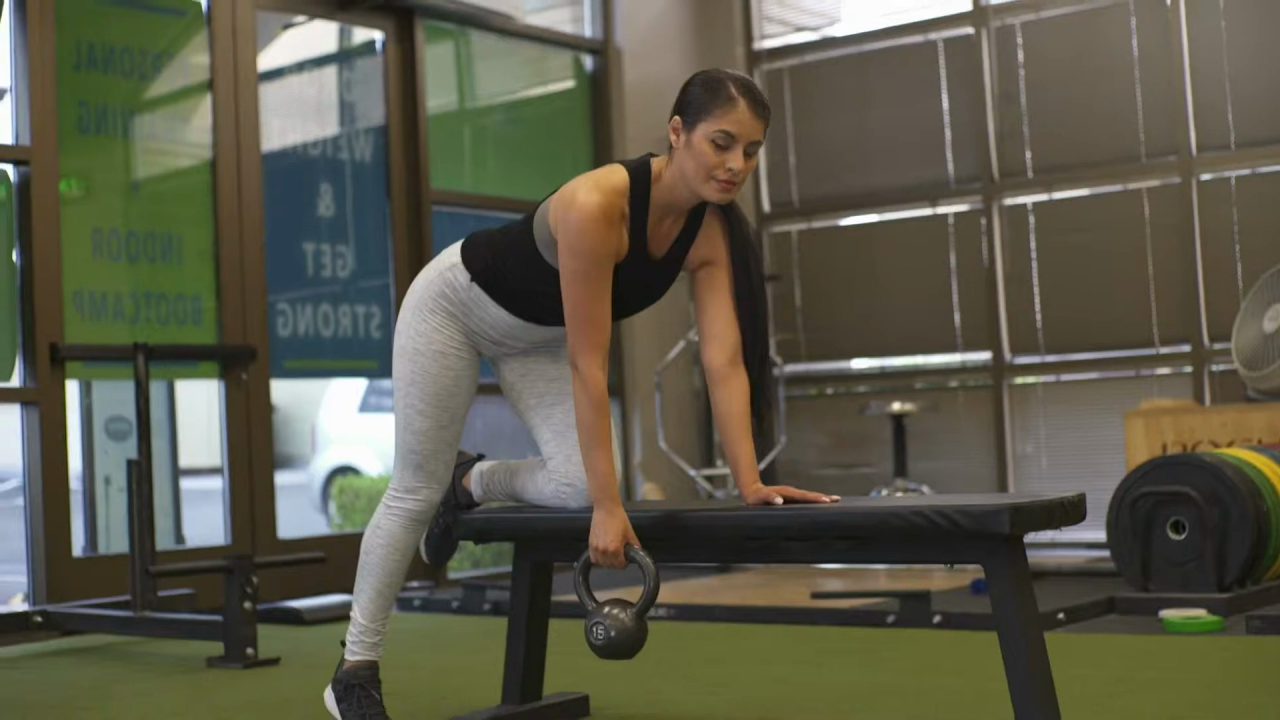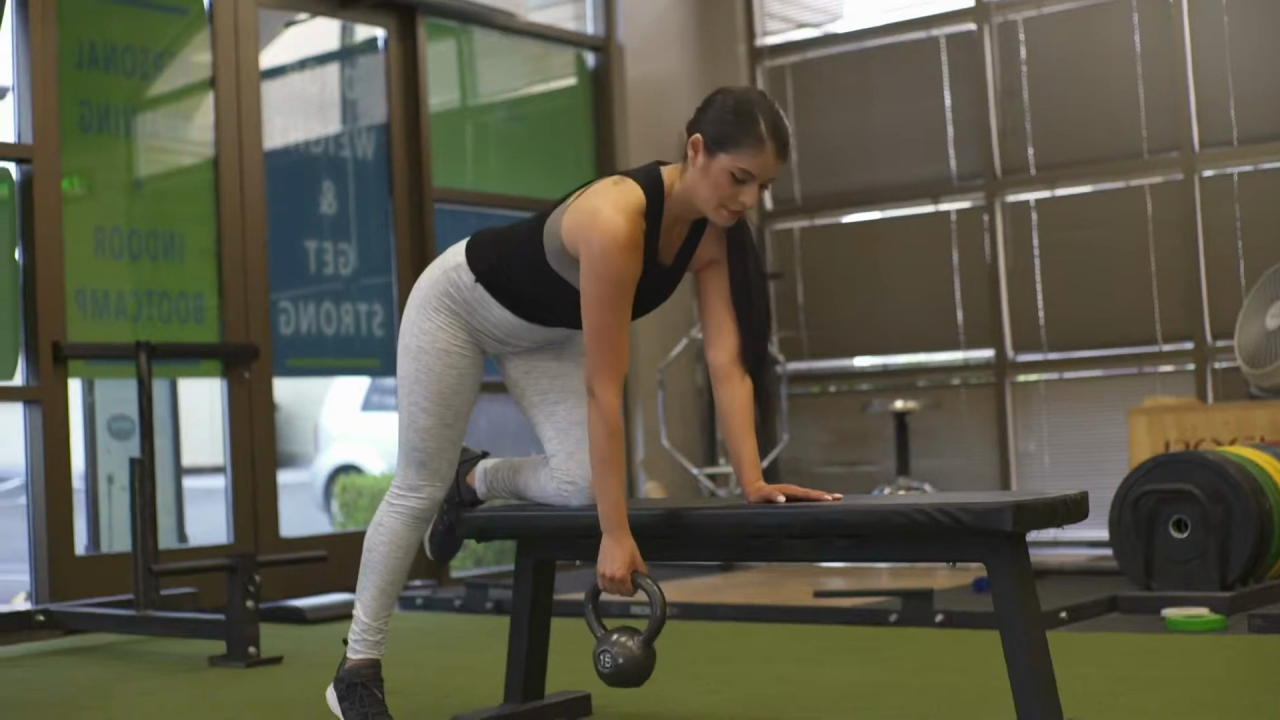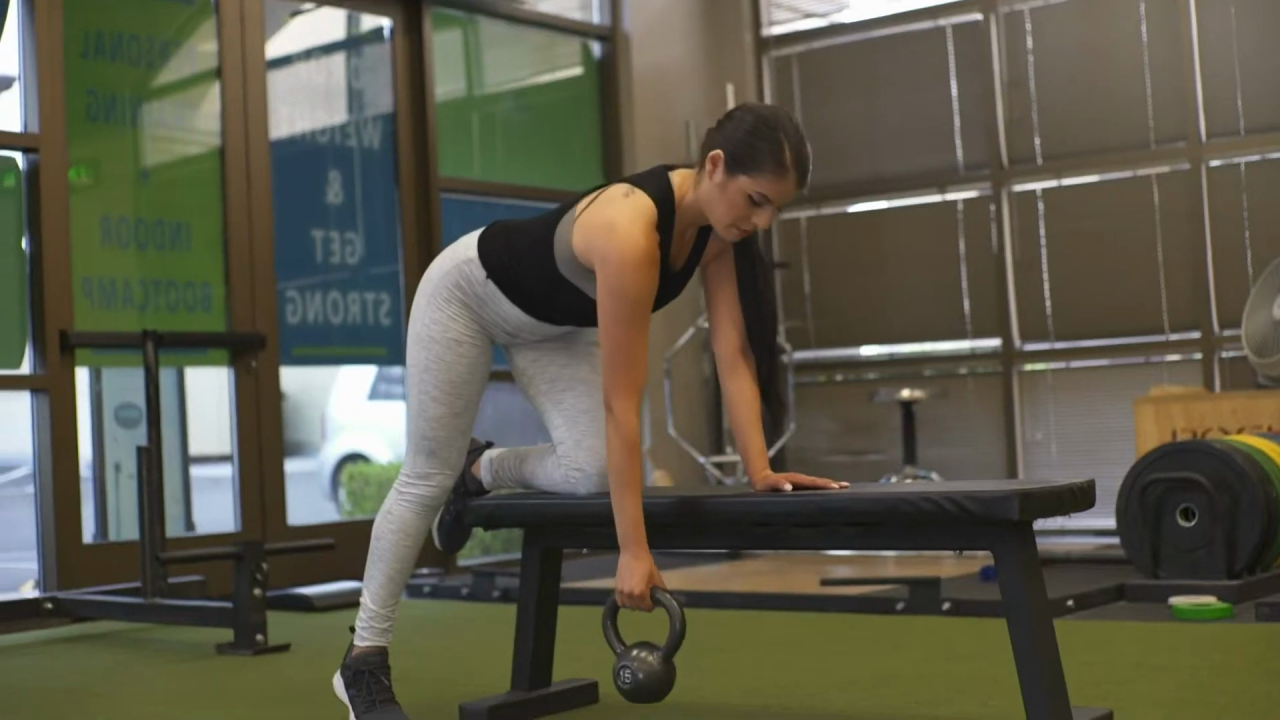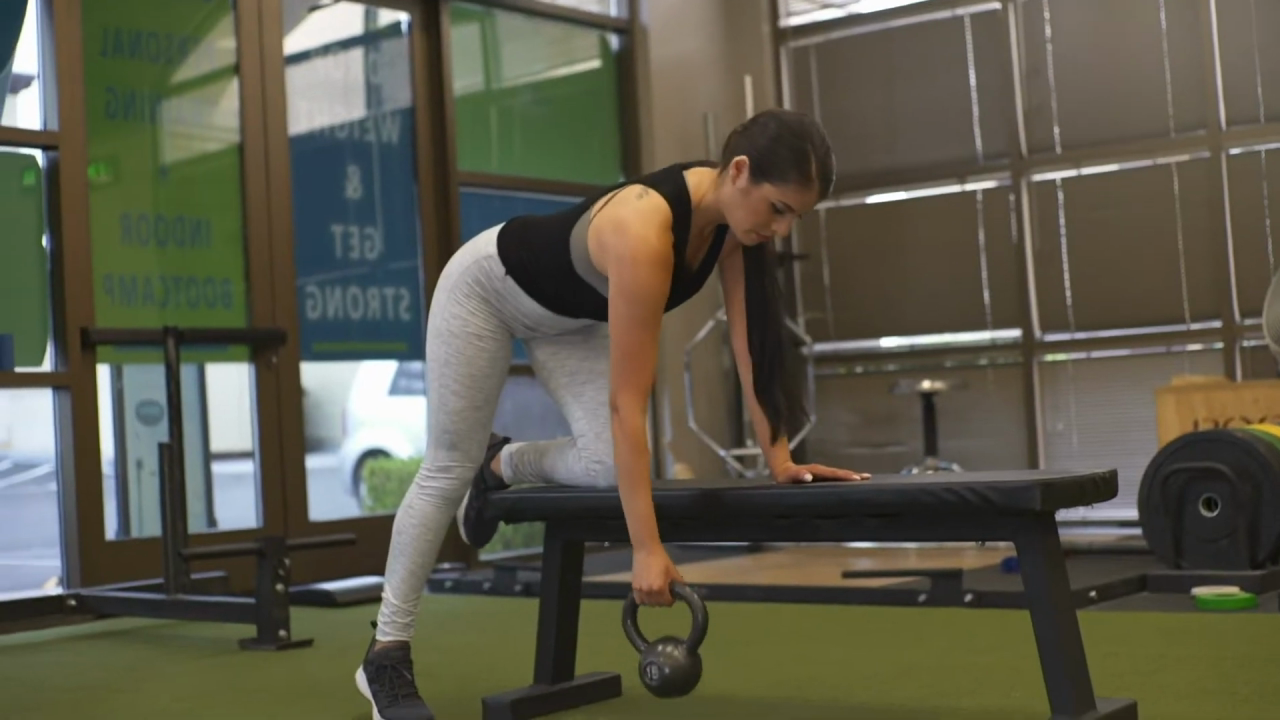
dt=0.3s
person 1, frame 1
left shoulder: (715, 232)
right shoulder: (598, 204)
left elbow: (724, 361)
right elbow: (587, 364)
left wrist: (749, 482)
right wrist: (608, 505)
left hip: (538, 332)
right hip: (457, 304)
left knee: (579, 486)
right knee: (417, 491)
left ankle: (472, 484)
person 1, frame 2
left shoulder: (715, 231)
right shoulder: (615, 221)
left elbow: (728, 361)
right elbow: (603, 388)
left wrist: (752, 480)
right wrist: (616, 533)
left hip: (547, 330)
right hip: (460, 303)
left knee: (584, 484)
right knee: (420, 488)
left ankle: (475, 479)
right ankle: (357, 668)
person 1, frame 3
left shoulder: (721, 226)
right shoulder: (630, 233)
left elbow: (734, 353)
right elbow: (620, 402)
left wrist: (759, 469)
right wrist: (633, 550)
left hip: (556, 320)
right hip: (469, 292)
left knee: (594, 473)
right knee: (428, 475)
left ankle: (482, 469)
right ankle: (364, 657)
person 1, frame 4
left shoulder: (735, 219)
right shoulder: (644, 233)
left elbow: (756, 347)
right elbow: (624, 403)
left wrist: (780, 460)
right wrist: (647, 547)
left hip: (574, 314)
right hip: (488, 287)
left knee: (619, 467)
right knee: (448, 469)
left ankle: (502, 465)
right ankle: (386, 653)
